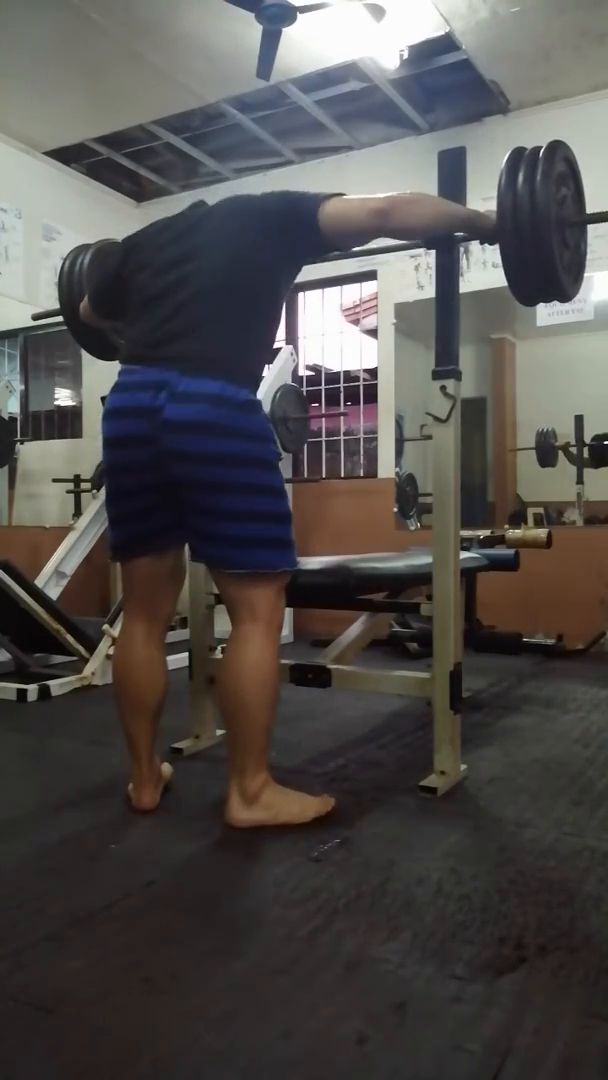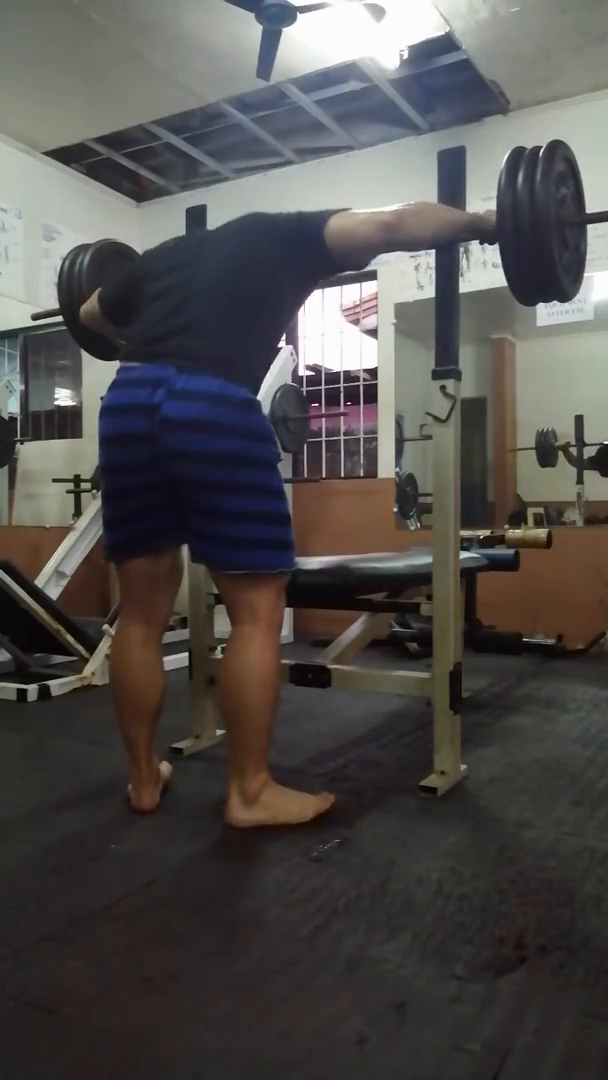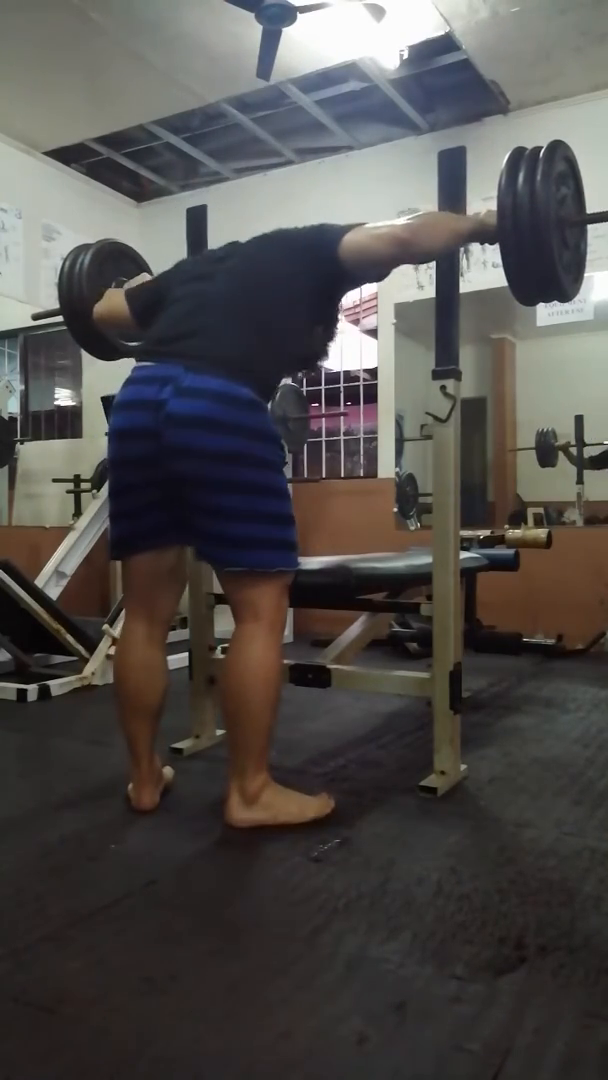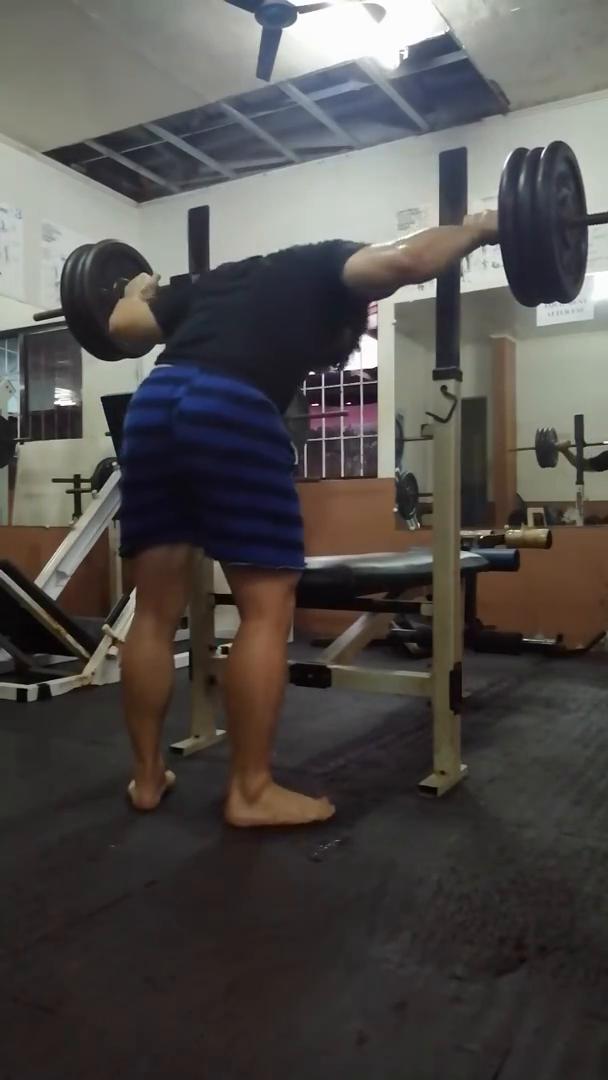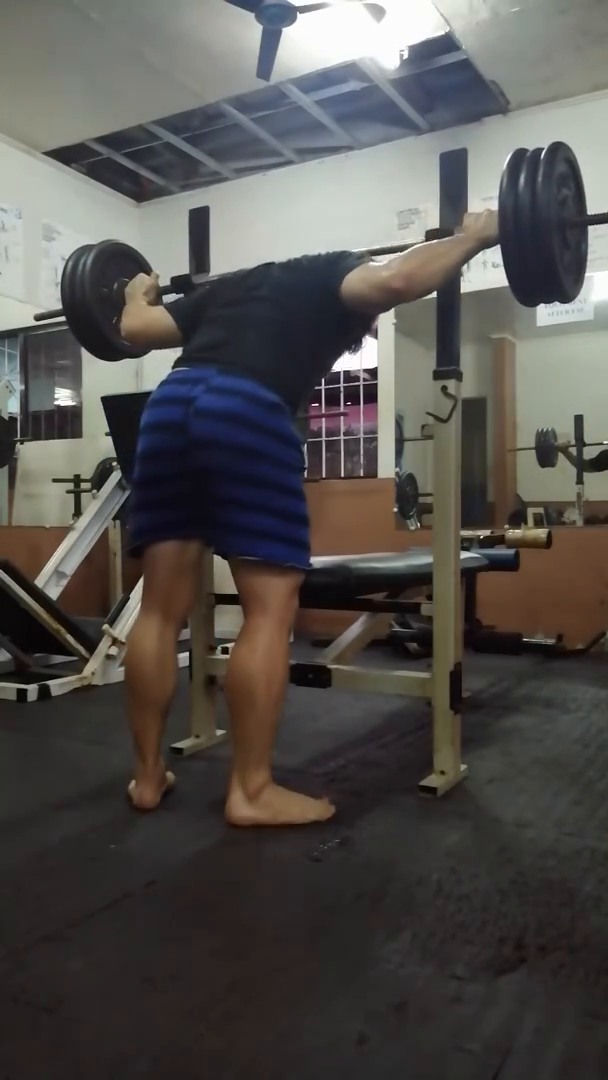
dt=0.3s
person 1, frame 1
left shoulder: (146, 238)
right shoulder: (272, 217)
left elbow: (91, 311)
right elbow: (383, 211)
right wrist: (477, 220)
left hip: (128, 405)
right hip: (213, 409)
left knee: (144, 612)
right knee: (258, 608)
left ankle: (144, 777)
right ankle: (250, 792)
person 1, frame 2
left shoulder: (171, 254)
right shoulder: (287, 238)
left elbow: (91, 314)
right elbow: (389, 223)
right wrist: (477, 224)
left hip: (126, 402)
right hip: (212, 407)
left knee: (142, 615)
right knee: (258, 610)
left ankle: (143, 778)
right ankle: (251, 793)
person 1, frame 3
left shoulder: (200, 265)
right shoulder: (309, 254)
left elbow: (105, 312)
right elbow: (400, 238)
left wrist: (141, 289)
right wrist: (479, 226)
left hip: (137, 401)
right hip: (219, 409)
left knee: (146, 615)
right knee: (261, 608)
left ankle: (144, 778)
right ankle: (250, 792)
person 1, frame 4
left shoulder: (226, 278)
right shoulder: (328, 266)
left elbow: (122, 324)
right elbow: (400, 261)
left wrist: (137, 291)
right wrist: (476, 231)
left hip: (152, 402)
right hip: (232, 411)
left knee: (155, 613)
right knee: (267, 609)
left ankle: (147, 776)
right ankle: (251, 793)
person 1, frame 5
left shoulder: (239, 282)
right shoulder: (336, 274)
left elbow: (135, 328)
right elbow: (393, 280)
left wrist: (138, 294)
right wrist: (473, 237)
left hip: (168, 404)
right hip: (245, 413)
left knee: (161, 609)
right knee: (270, 609)
left ankle: (147, 775)
right ankle: (252, 791)
